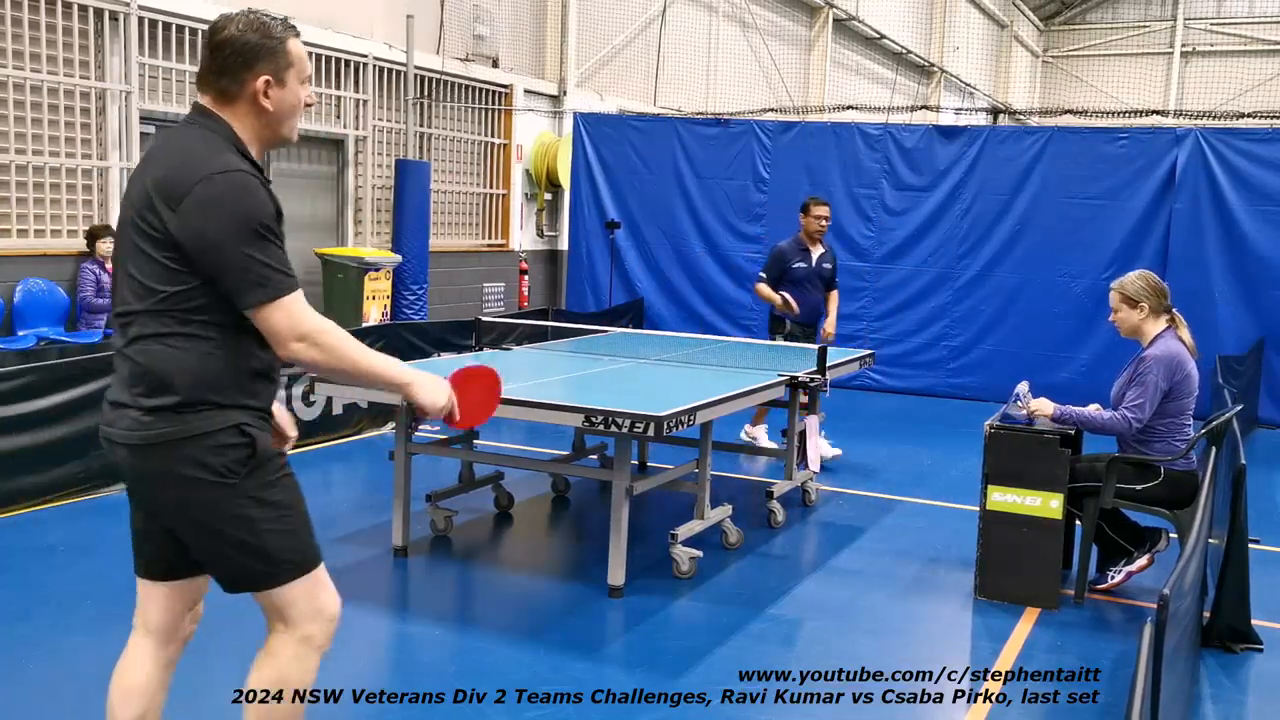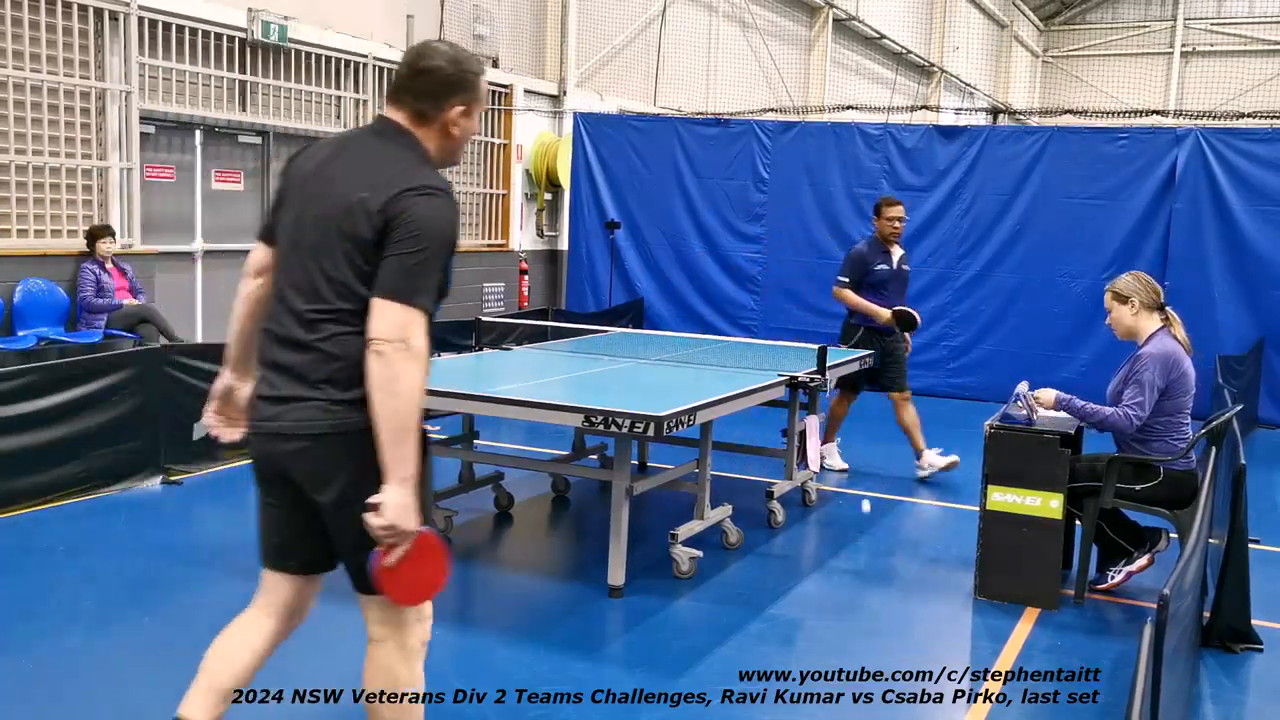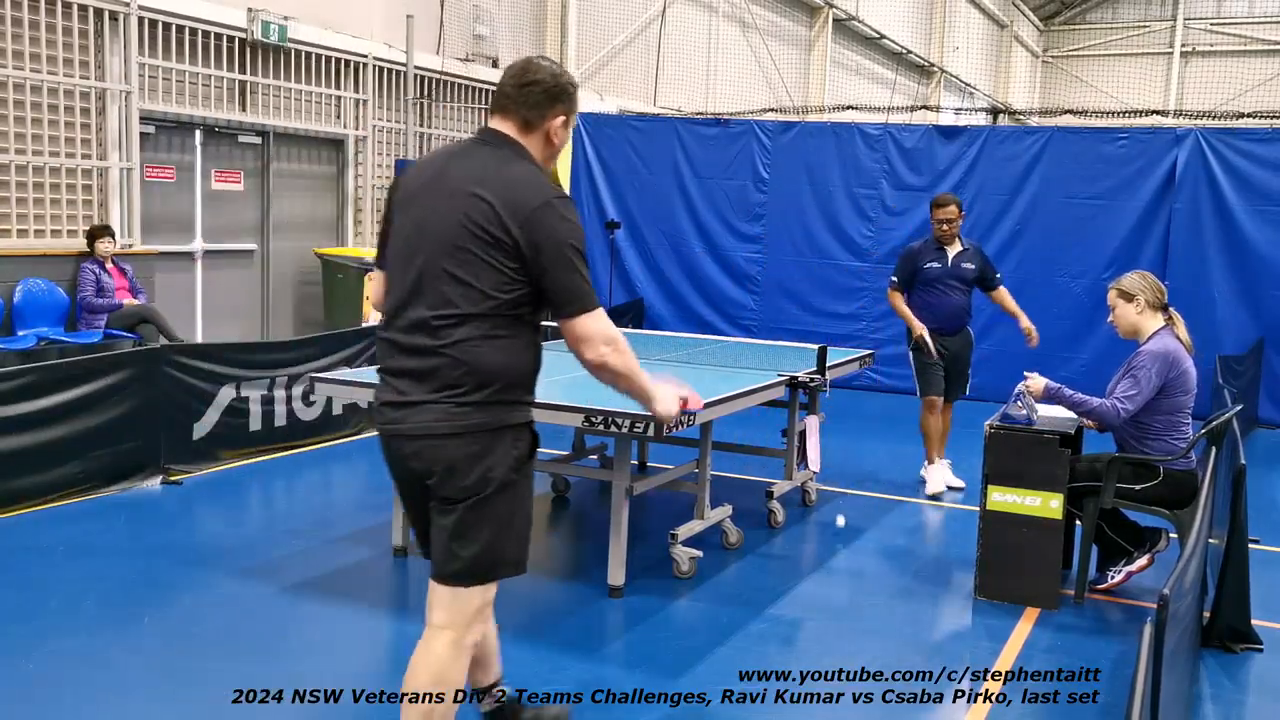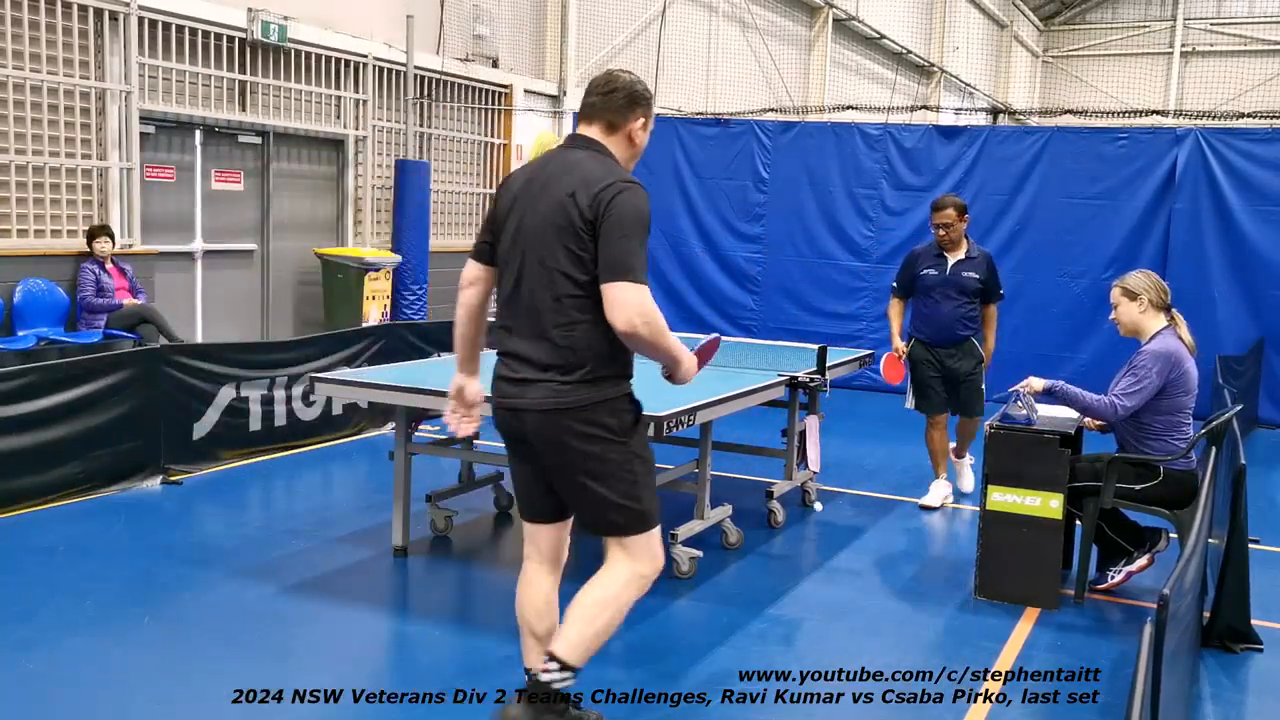
dt=0.5s
person 1, frame 1
left shoulder: (179, 155)
right shoulder: (221, 183)
right elbow: (295, 334)
left wrist: (259, 404)
right wrist: (411, 383)
left hip: (150, 428)
right hip: (203, 440)
left knee: (163, 627)
right knee: (309, 613)
person 1, frame 2
left shoulder: (313, 160)
right shoulder: (423, 199)
left elbow: (258, 275)
right elbow: (393, 344)
left wrist: (238, 373)
right wrist: (400, 484)
left hip: (279, 422)
right hip: (350, 431)
left knee: (276, 606)
right knee: (400, 625)
person 1, frame 3
left shoulder: (415, 176)
right shoulder: (539, 202)
left elbow: (382, 296)
right elbow: (597, 346)
right wrist: (653, 396)
left hip: (400, 417)
right hip: (476, 430)
left knee: (470, 583)
right knee: (455, 617)
person 1, frame 4
left shoulder: (519, 182)
right shoulder: (619, 192)
left elbow: (473, 285)
right elbow: (627, 314)
left wrist: (466, 372)
right wrist: (677, 357)
left hip: (518, 398)
right hip: (586, 403)
left knee: (544, 556)
right knee: (637, 557)
person 2, frame 1
left shoulder: (1160, 357)
right shoulder: (1160, 348)
left elbow: (1128, 423)
left wrist: (1059, 412)
right wrist: (1103, 413)
left hip: (1165, 477)
right hip: (1157, 466)
left knee: (1064, 479)
right knee: (1064, 467)
left ankle: (1139, 542)
right ankle: (1118, 557)
person 2, frame 2
left shoulder: (1156, 355)
right shoulder: (1155, 348)
left elbow: (1128, 420)
left wrist: (1062, 401)
right wrist: (1099, 416)
left hip: (1164, 477)
right hip: (1155, 466)
left knee: (1063, 478)
right knee: (1065, 468)
left ankle: (1140, 542)
right ankle: (1119, 555)
person 2, frame 3
left shoulder: (1157, 353)
right shoulder: (1157, 346)
left elbow: (1116, 411)
right elbow: (1130, 410)
left wrist: (1050, 390)
right wrist: (1102, 421)
left hip: (1165, 477)
right hip: (1155, 465)
left knee: (1062, 478)
right knee: (1064, 467)
left ankle: (1140, 542)
right ankle: (1118, 556)
person 2, frame 4
left shoulder: (1160, 353)
right shoulder: (1157, 347)
left elbow: (1114, 407)
right elbow: (1130, 410)
left wrist: (1051, 386)
right wrist: (1105, 423)
left hip: (1164, 476)
right hip: (1153, 466)
left knee: (1063, 479)
left ankle: (1141, 542)
right ankle: (1118, 556)
person 3, frame 1
left shoulder: (828, 254)
right shoulder: (784, 251)
left elbow: (832, 291)
right elbow: (761, 284)
left wrist: (830, 320)
right wrist: (777, 300)
left hip: (809, 328)
right hip: (786, 326)
left ankle: (754, 429)
right ankle: (815, 441)
person 3, frame 2
left shoulder: (902, 256)
right shoulder: (861, 253)
right elbow: (840, 291)
left wrist: (904, 330)
right wrist: (876, 312)
left hip: (891, 337)
right hip: (862, 334)
left knee: (902, 397)
right knee: (846, 394)
left ankle: (924, 458)
right ankle: (827, 446)
person 3, frame 3
left shoulder: (974, 254)
right shoulder: (915, 252)
left elbow: (995, 288)
right elbow: (894, 292)
left wrist: (1021, 317)
right wrist: (913, 323)
left hip: (960, 339)
right hip: (927, 339)
left knee: (947, 403)
right knee: (932, 402)
left ankle: (936, 462)
right ankle: (934, 466)
person 3, frame 4
left shoulder: (983, 260)
right shoulder: (917, 256)
left elbow: (990, 306)
right elbow: (897, 298)
left wrist: (988, 348)
right wrist: (896, 336)
left hip: (966, 351)
right hip: (924, 351)
left knee: (971, 415)
right knee: (936, 418)
left ankle: (960, 456)
right ankle: (941, 482)
